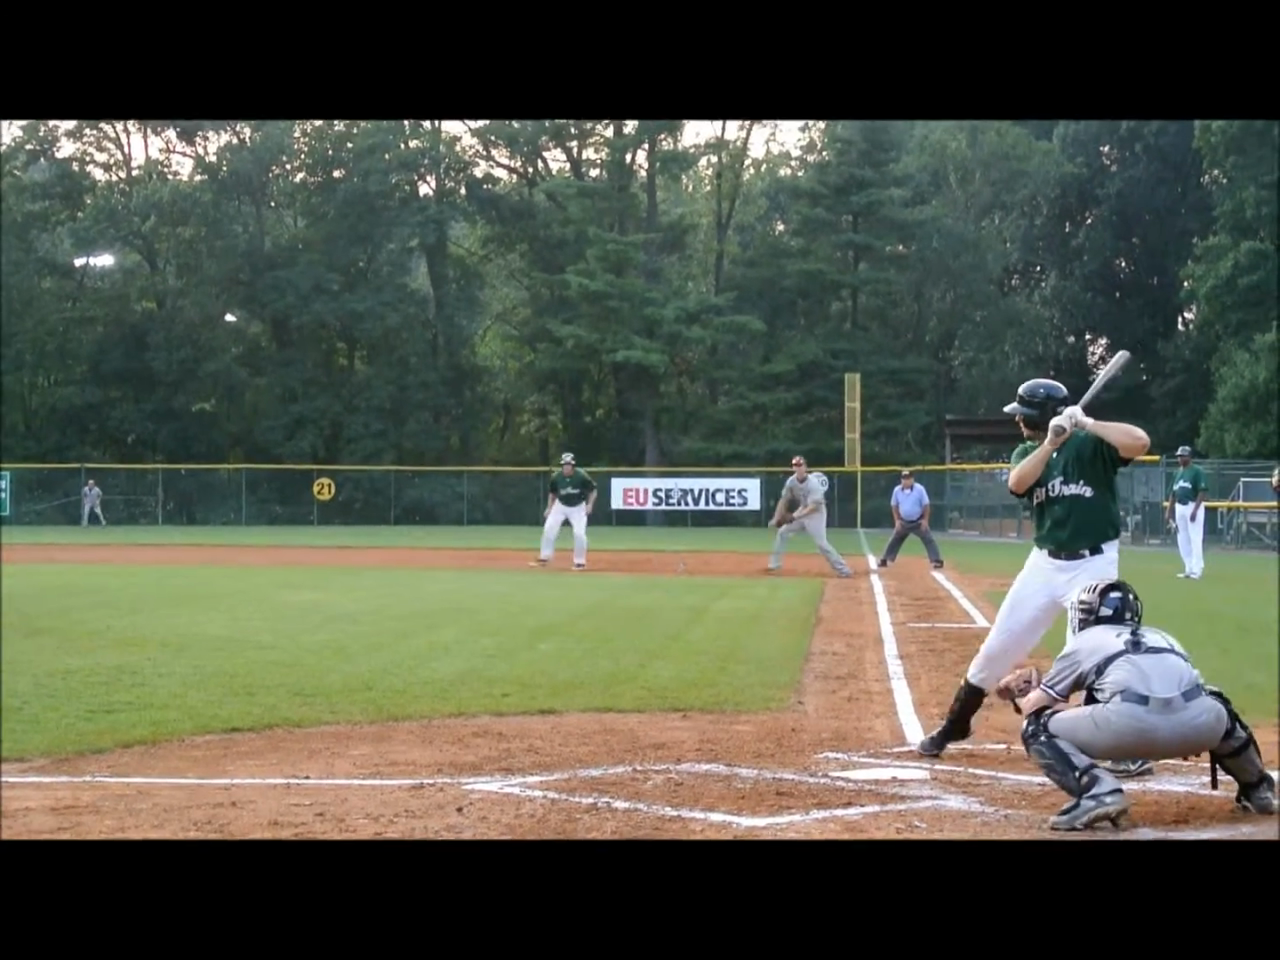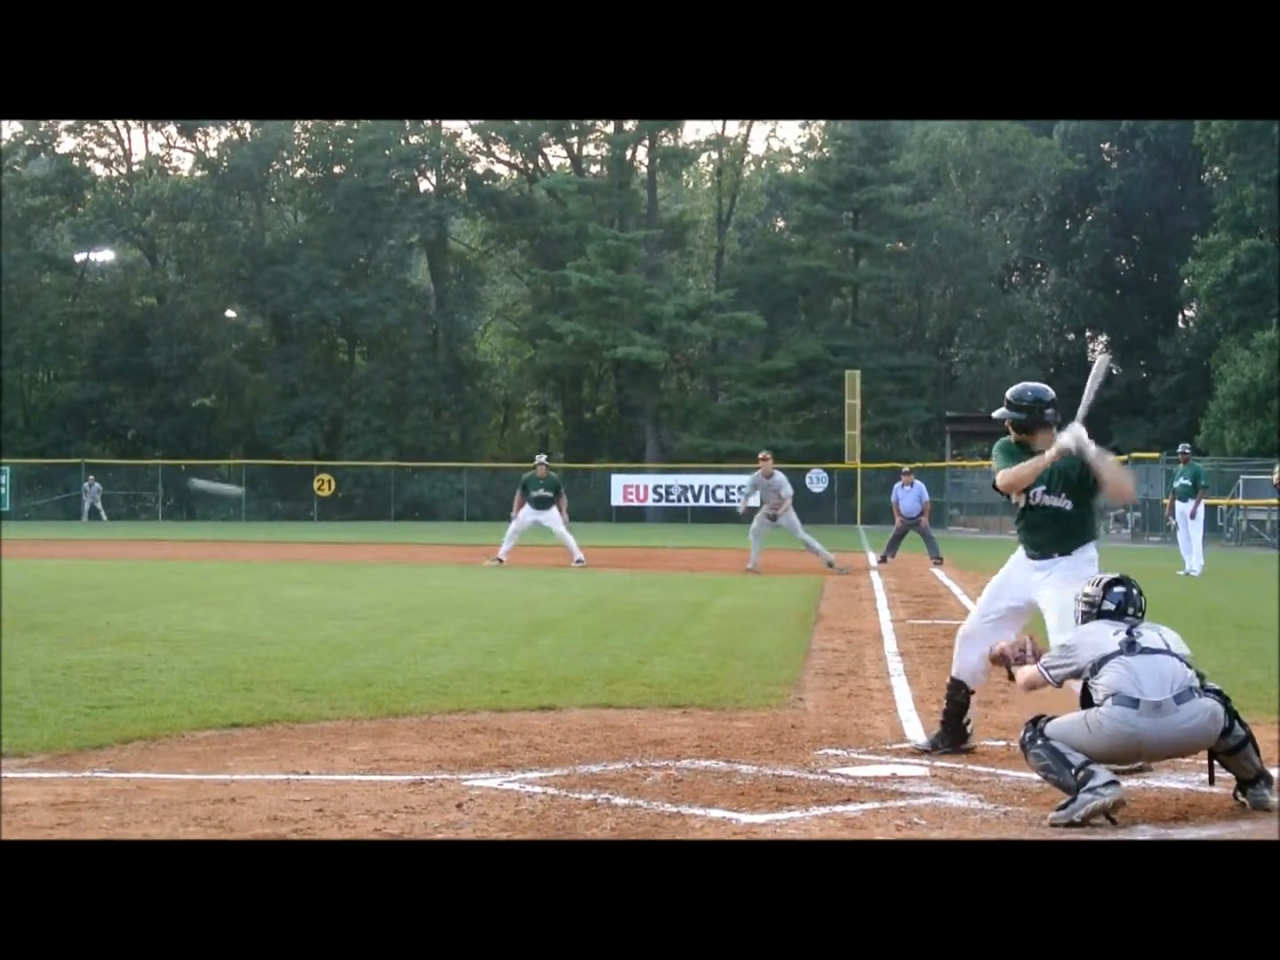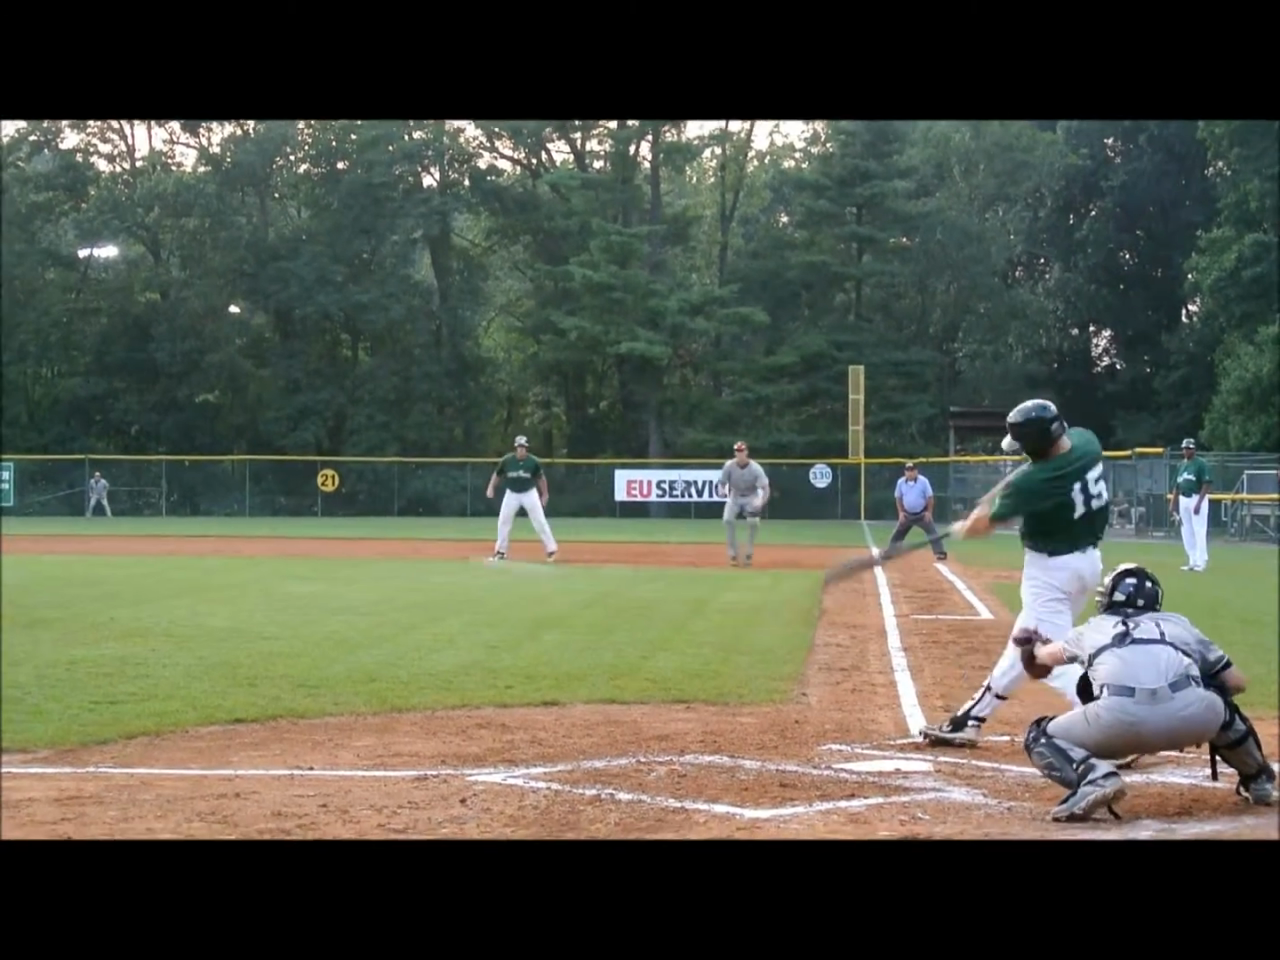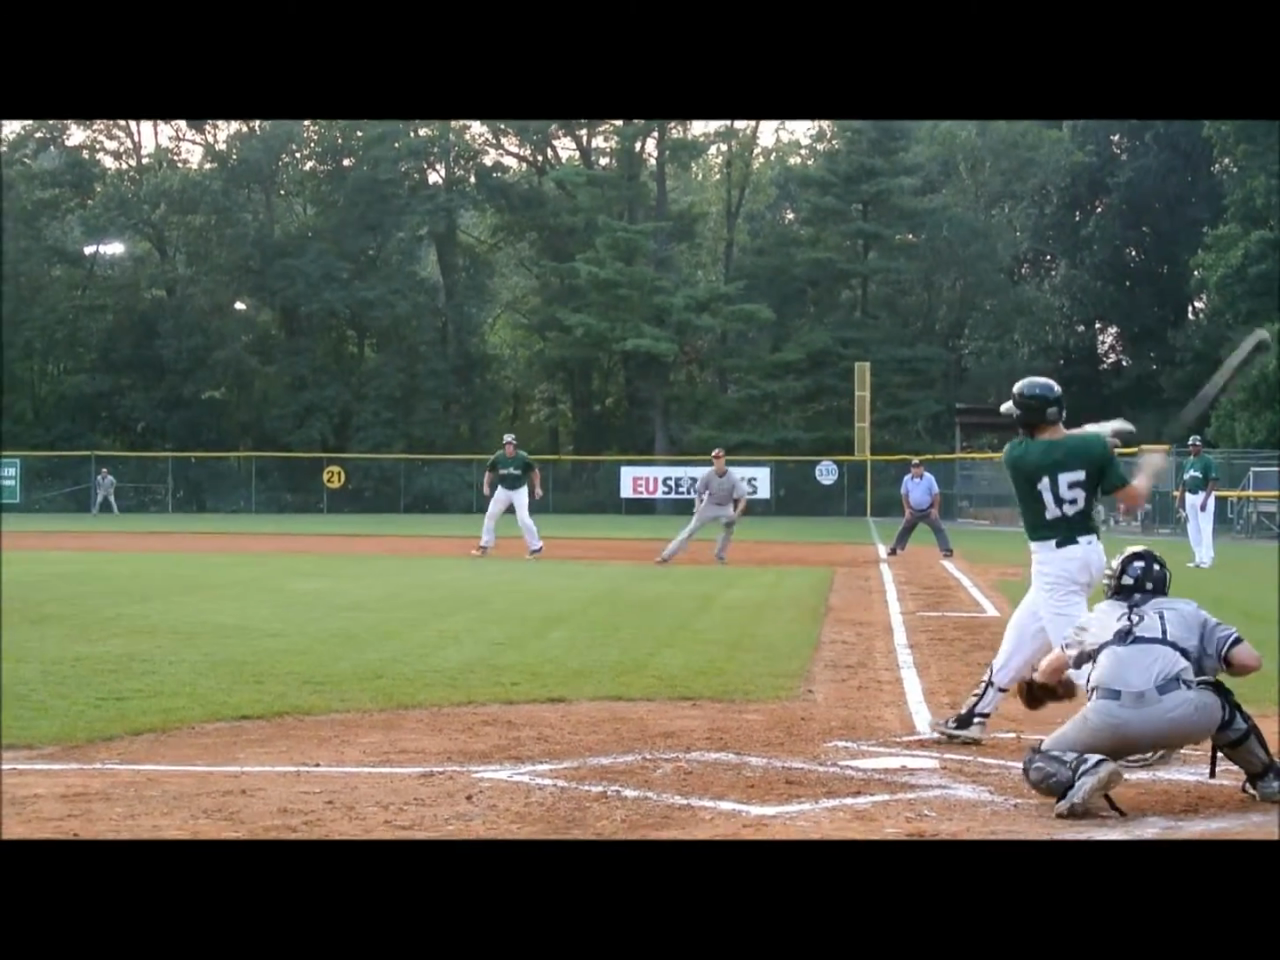
dt=0.2s
person 1, frame 1
left shoulder: (1088, 443)
right shoulder: (1028, 452)
left elbow: (1139, 442)
right elbow: (1017, 483)
left wrist: (1085, 422)
right wrist: (1051, 442)
left hip: (1092, 565)
right hip: (1043, 564)
right knee: (997, 649)
right ankle: (956, 724)
person 1, frame 2
left shoulder: (1081, 457)
right shoulder: (1008, 448)
left elbow: (1125, 493)
right elbow: (1007, 482)
left wrist: (1089, 451)
right wrist: (1052, 456)
left hip: (1069, 566)
right hip: (1026, 561)
right knee: (972, 638)
right ankle: (954, 730)
person 1, frame 3
left shoulder: (1034, 481)
right shoulder: (1086, 441)
left elbow: (979, 526)
left wrist: (967, 527)
left hip: (1051, 570)
right hip: (1082, 562)
right ankle: (969, 721)
person 1, frame 4
left shoulder: (1017, 455)
right shoulder: (1093, 446)
right elbow: (1134, 498)
right wrist: (1152, 467)
left hip: (1055, 562)
right hip: (1087, 552)
right knee: (1022, 636)
right ankle: (973, 716)
person 2, frame 1
left shoulder: (1083, 642)
right shoulder: (1162, 637)
left elbow: (1033, 707)
left wrist: (1019, 697)
left hip: (1133, 721)
right hip: (1197, 722)
left knee: (1036, 730)
left ankle: (1098, 793)
right ankle: (1258, 789)
person 2, frame 2
left shoulder: (1084, 636)
right shoulder: (1165, 633)
left elbow: (1028, 681)
left wrist: (1015, 667)
left hip: (1124, 725)
right hip: (1191, 723)
left knee: (1035, 737)
right knee: (1216, 705)
left ankle: (1094, 786)
right ankle: (1256, 786)
person 2, frame 3
left shoulder: (1095, 627)
right shoulder: (1179, 623)
left elbow: (1049, 655)
right elbow: (1235, 682)
left wrist: (1033, 649)
left hip: (1120, 714)
right hip: (1189, 713)
left knee: (1039, 739)
right knee: (1217, 703)
left ankle: (1093, 777)
right ankle: (1259, 781)
person 2, frame 4
left shoulder: (1099, 614)
right shoulder: (1189, 610)
left elbow: (1048, 669)
right elbow: (1249, 661)
left wrist: (1038, 678)
right wrist: (1208, 666)
left hip: (1110, 716)
right hip: (1178, 712)
left knee: (1037, 766)
right knee: (1219, 702)
left ankle: (1087, 770)
